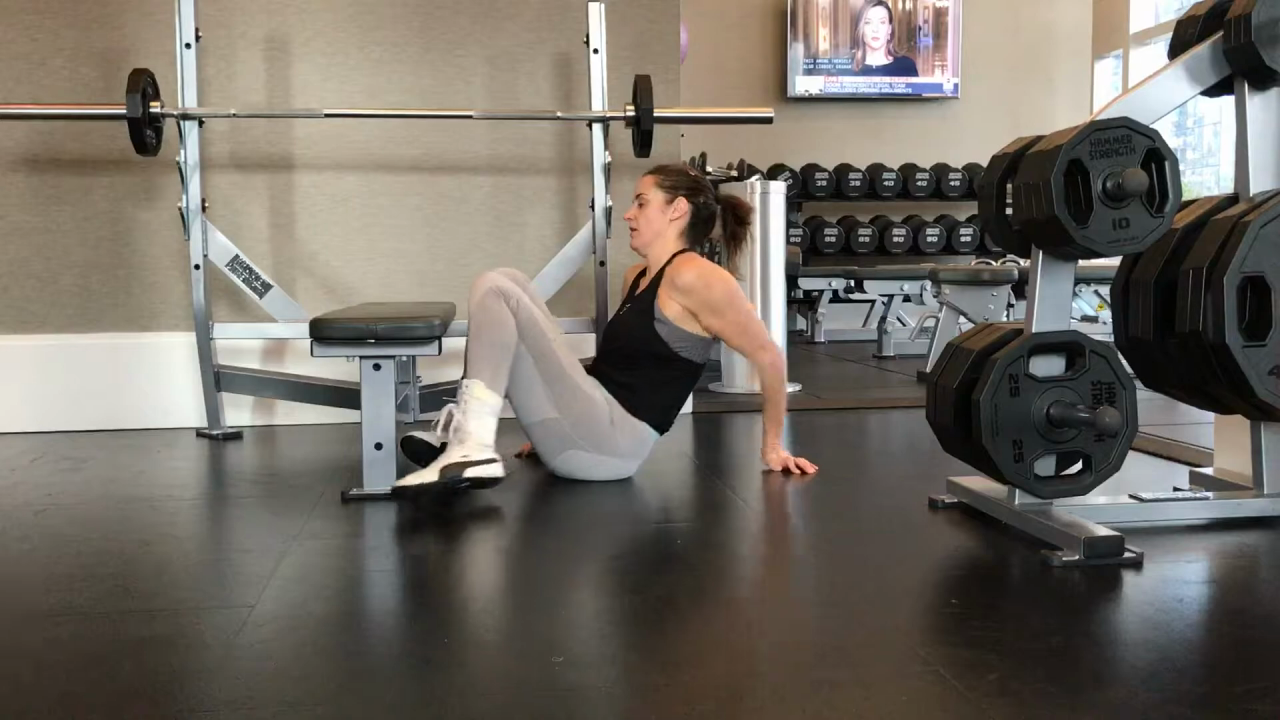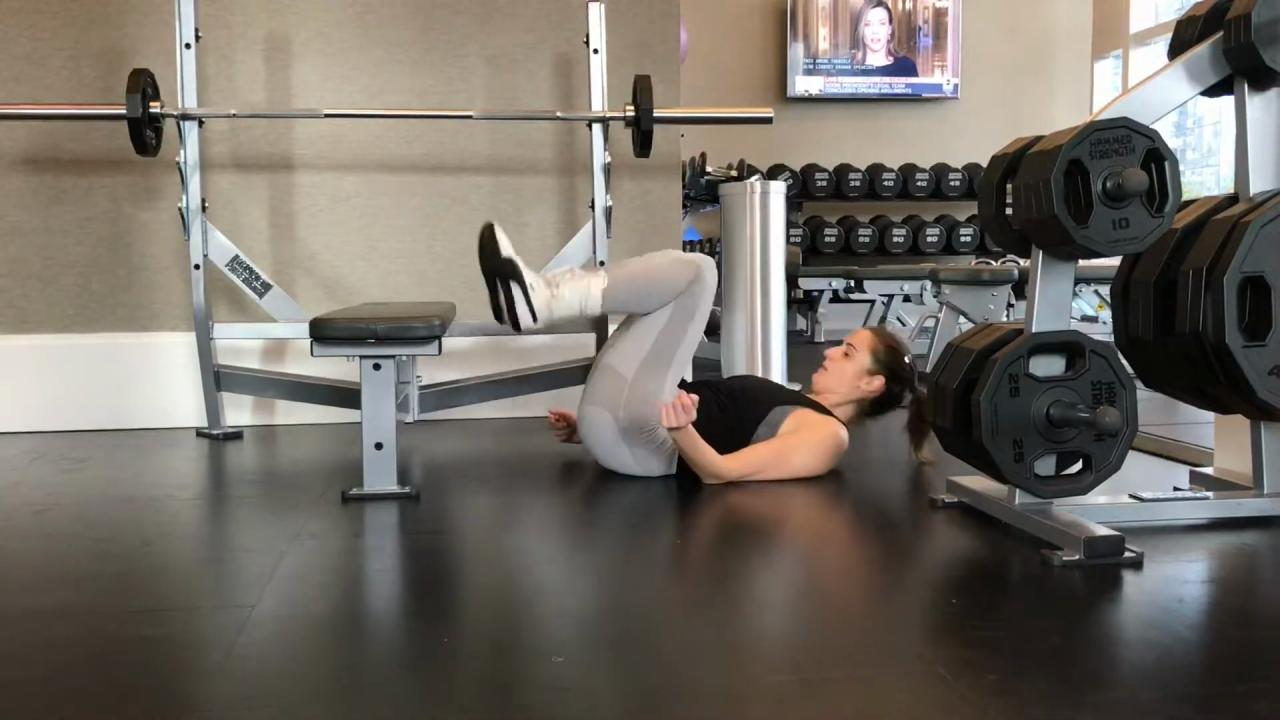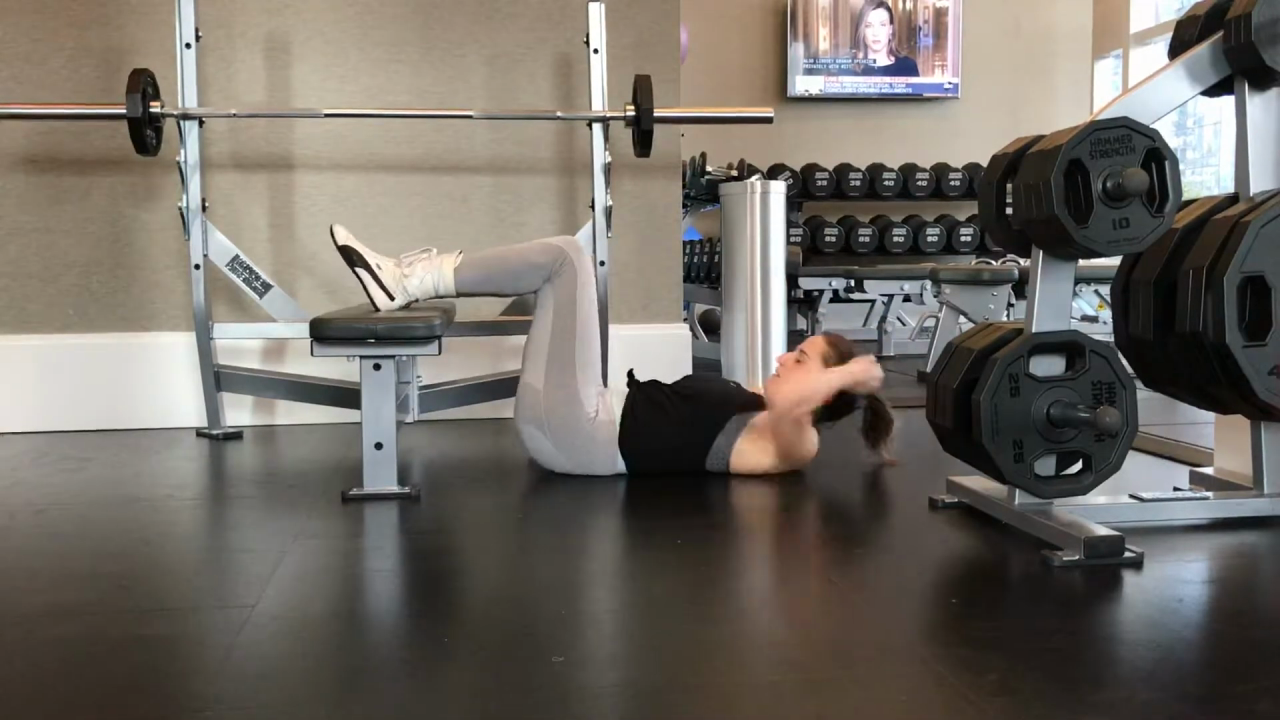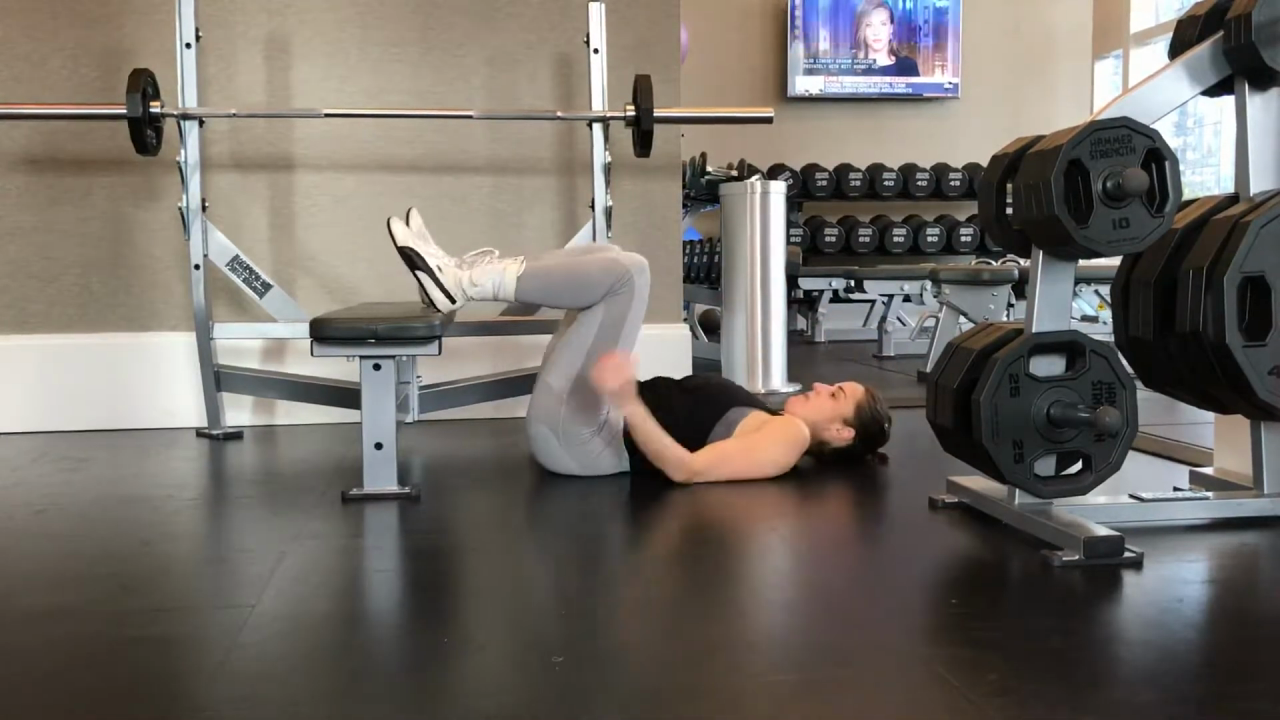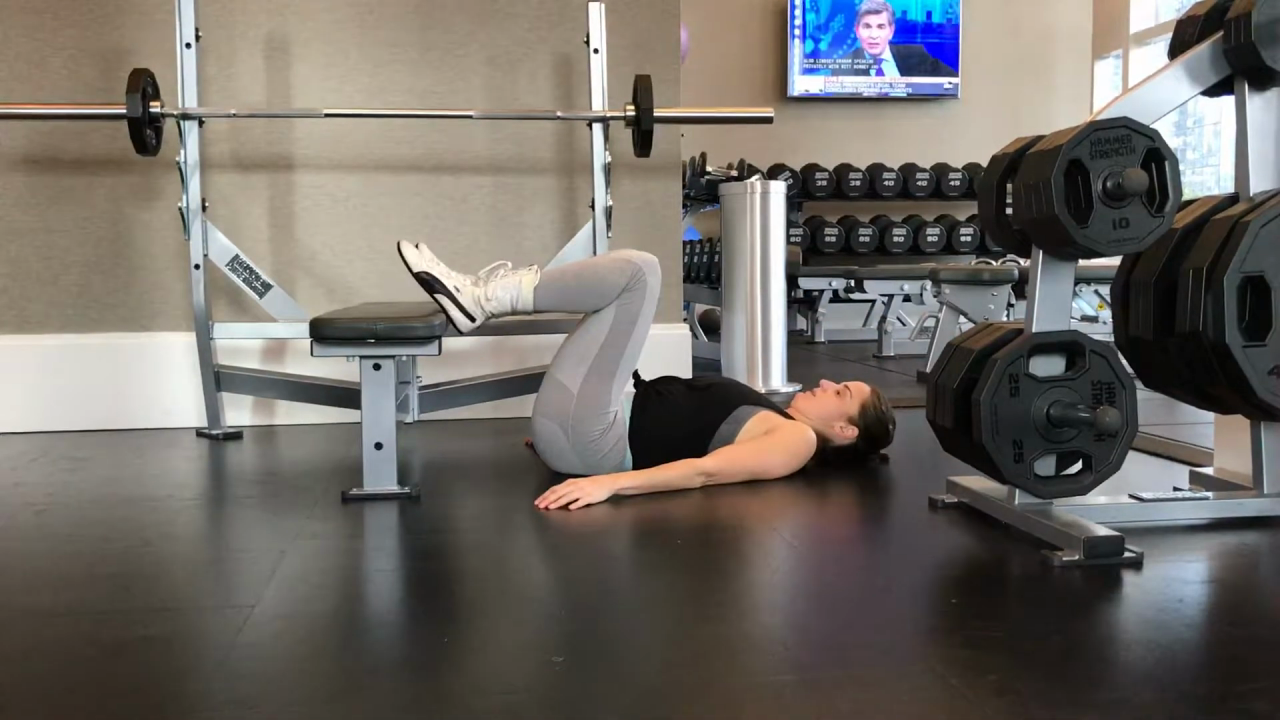
dt=1s
person 1, frame 1
left shoulder: (695, 278)
right shoulder: (638, 278)
left elbow: (767, 356)
left wrist: (772, 447)
right wrist: (555, 425)
left hip: (605, 446)
right hip: (589, 431)
left knee: (493, 291)
right knee: (506, 284)
left ankle: (475, 452)
right ankle: (466, 433)
person 1, frame 2
left shoulder: (826, 436)
right shoulder: (798, 409)
left elbow: (720, 471)
left wrist: (680, 430)
right wrist: (589, 422)
left hip: (632, 436)
right hip: (619, 417)
left knee: (696, 271)
right knee: (688, 274)
left ankle: (538, 302)
right ankle: (536, 298)
person 1, frame 3
left shoulder: (793, 443)
right shoulder: (764, 416)
left elbow: (790, 398)
left wrist: (850, 371)
left hip: (576, 438)
right hip: (602, 414)
left knee: (566, 257)
right knee: (561, 263)
left ankle: (406, 285)
right ankle: (405, 277)
person 1, frame 4
left shoulder: (787, 438)
right shoulder: (770, 426)
left elbow: (684, 467)
left wrist: (627, 402)
left hip: (575, 438)
right hip: (577, 426)
left knee: (626, 272)
right knee: (601, 259)
left ankle: (462, 280)
right ankle: (459, 277)
person 1, frame 5
left shoulder: (796, 440)
right shoulder: (771, 421)
left elbow: (706, 470)
left wrist: (609, 483)
left hip: (587, 440)
right hip: (584, 428)
left knee: (638, 271)
right knee: (632, 274)
left ankle: (480, 299)
right ankle: (477, 295)
